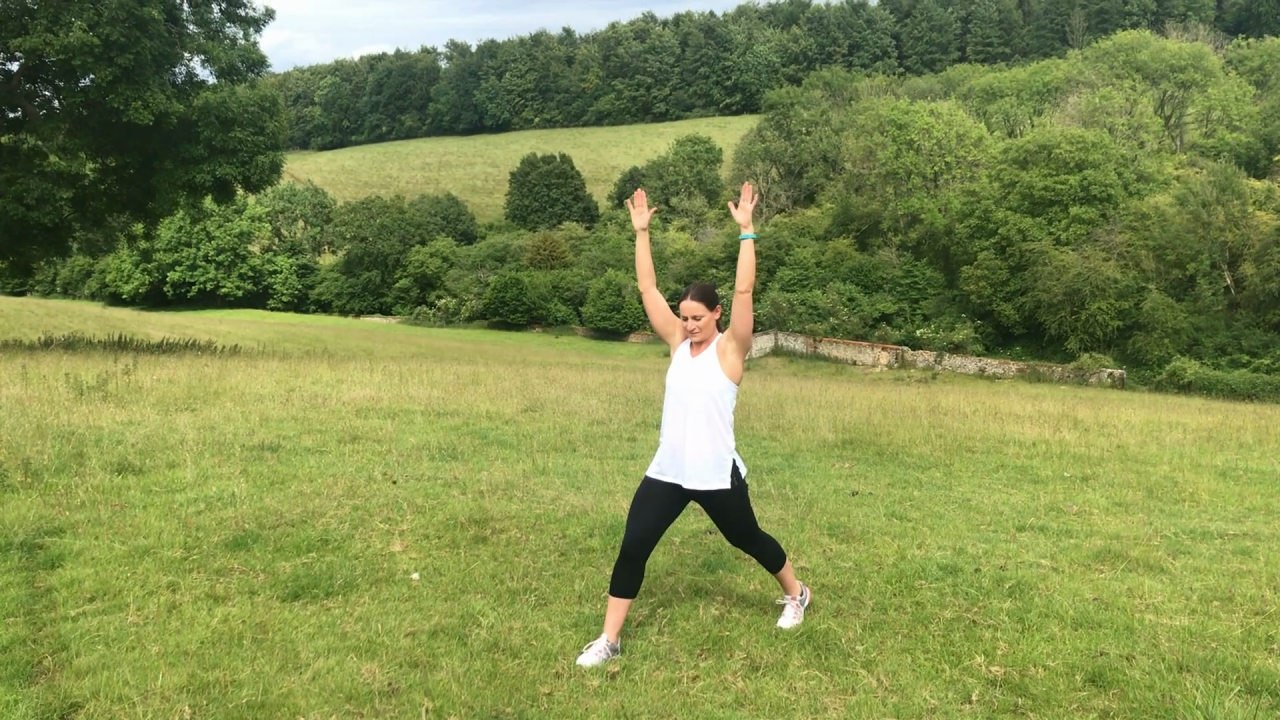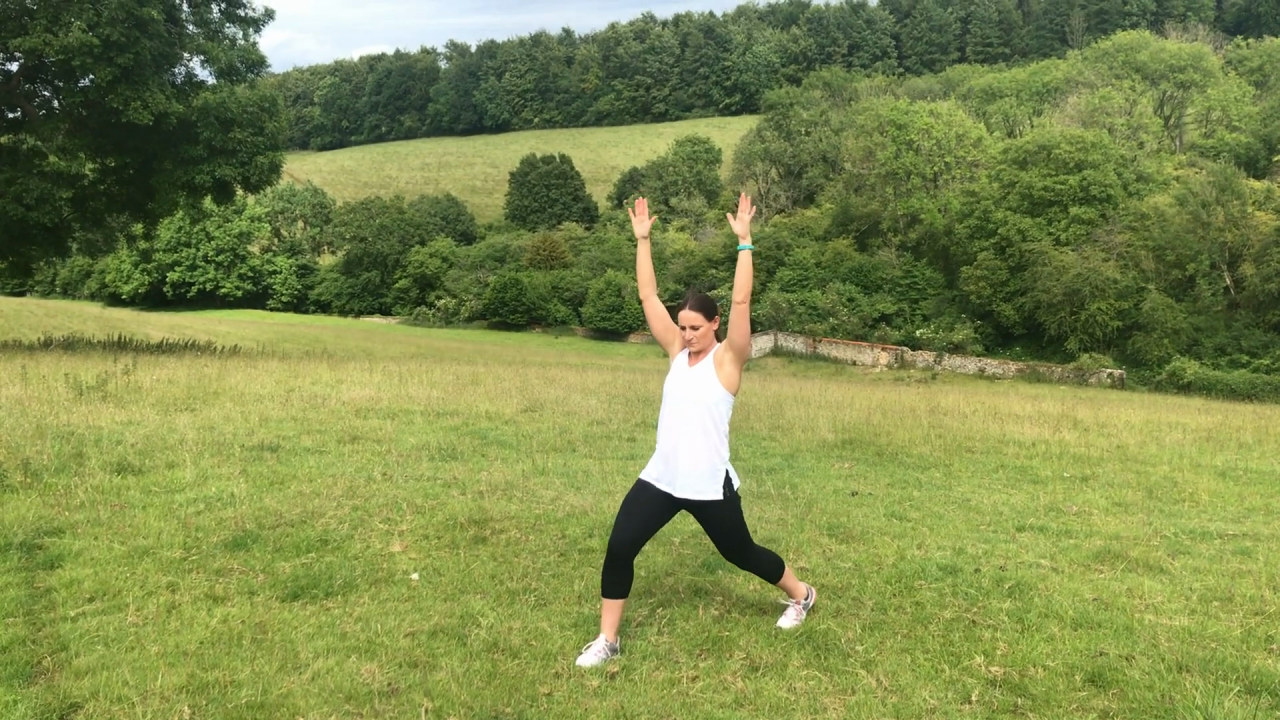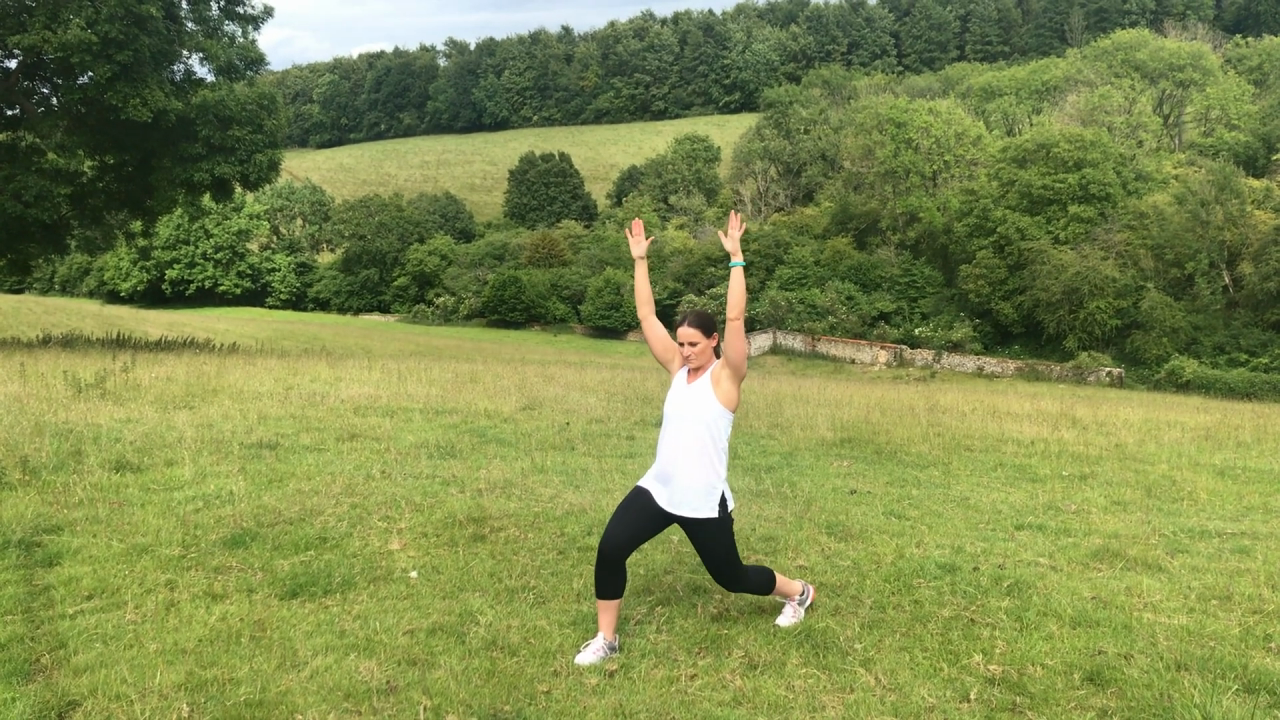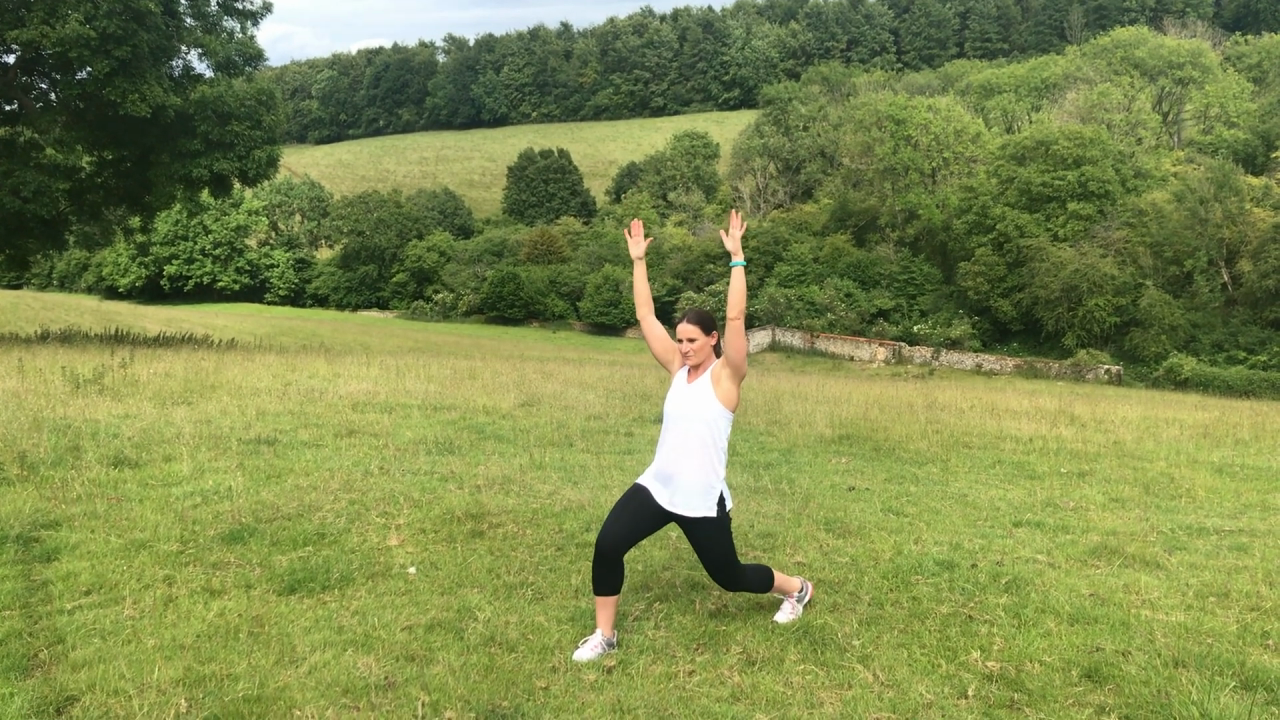
dt=0.3s
person 1, frame 1
left shoulder: (729, 349)
right shoulder: (678, 342)
left elbow: (744, 291)
right elbow: (647, 287)
left wrist: (746, 230)
right wrist: (641, 231)
left hip: (716, 474)
right hip: (667, 471)
left knee: (749, 540)
right knee: (632, 549)
left ankle: (796, 594)
right ankle: (608, 640)
person 1, frame 2
left shoulder: (727, 359)
right shoulder: (677, 352)
left elbow: (741, 301)
right elbow: (648, 296)
left wrist: (744, 241)
right wrist: (642, 239)
left hip: (709, 484)
right hip: (661, 477)
left knee: (742, 553)
right knee: (619, 548)
left ankle: (800, 595)
right ankle: (607, 640)
person 1, frame 3
left shoulder: (726, 376)
right shoulder: (677, 367)
left elbow: (735, 318)
right elbow: (646, 315)
left wrist: (735, 258)
right wrist: (639, 259)
left hip: (704, 500)
right hip: (658, 490)
left knee: (730, 576)
right knee: (610, 549)
left ankle: (798, 593)
right ankle: (606, 638)
person 1, frame 4
left shoulder: (726, 375)
right shoulder: (678, 368)
left elbow: (735, 317)
right elbow: (645, 316)
left wrist: (736, 257)
right wrist: (639, 260)
left hip: (703, 500)
right hip: (658, 487)
left knee: (729, 576)
right knee: (607, 546)
left ankle: (797, 588)
right ankle: (604, 634)
